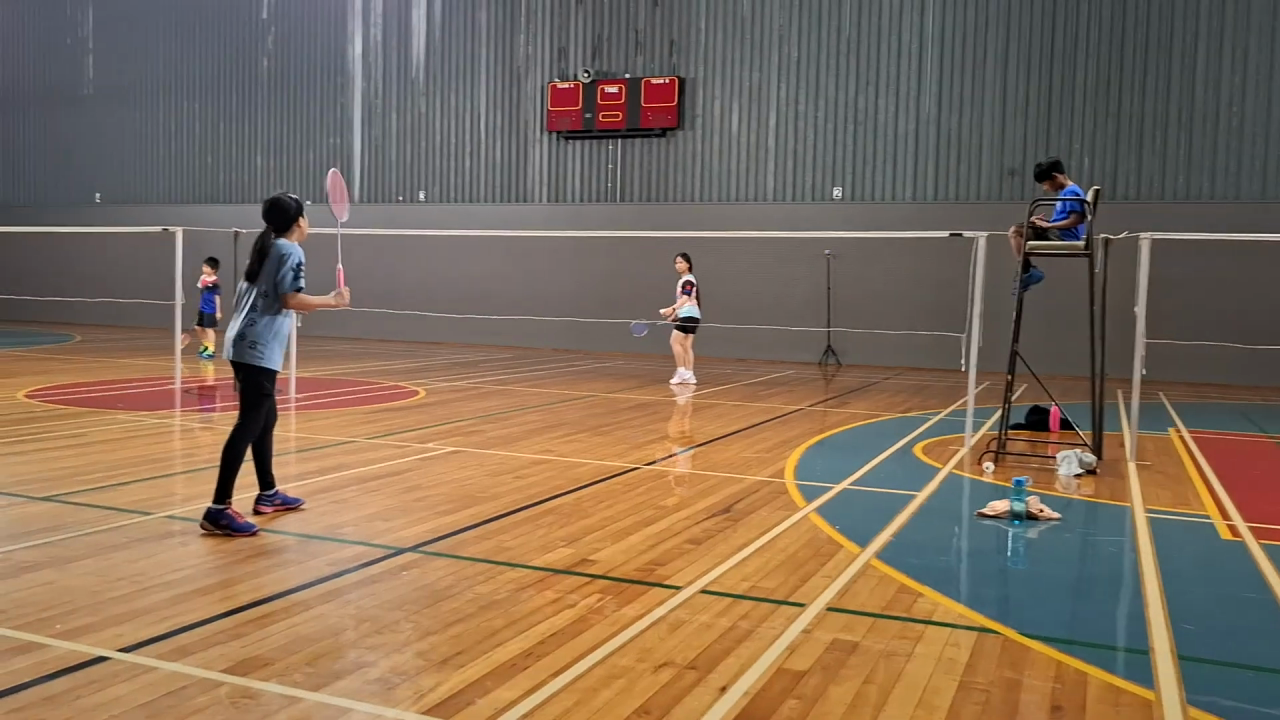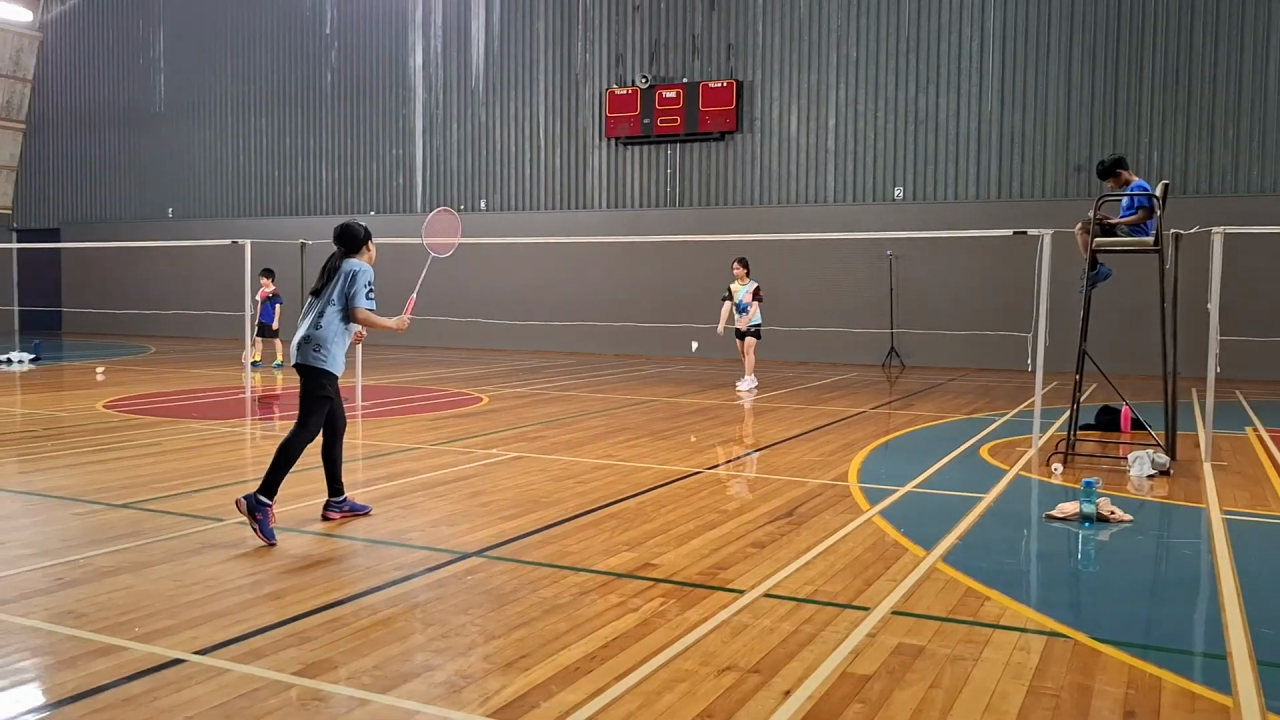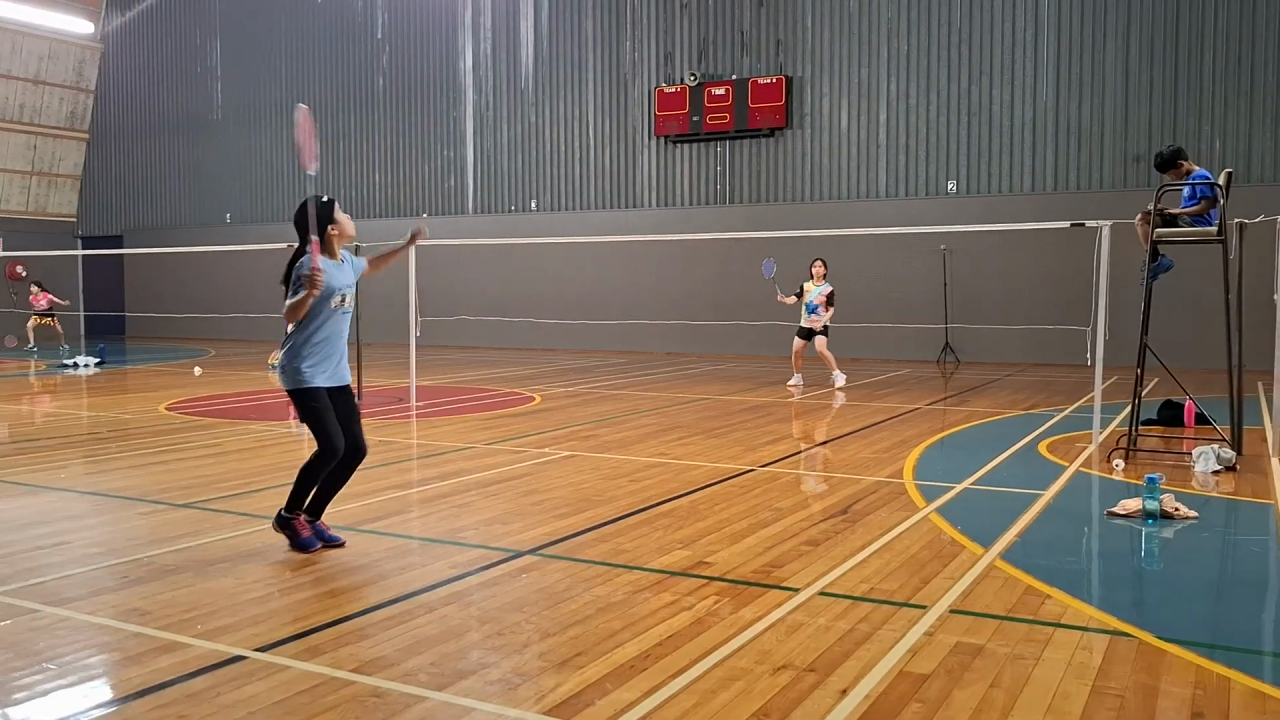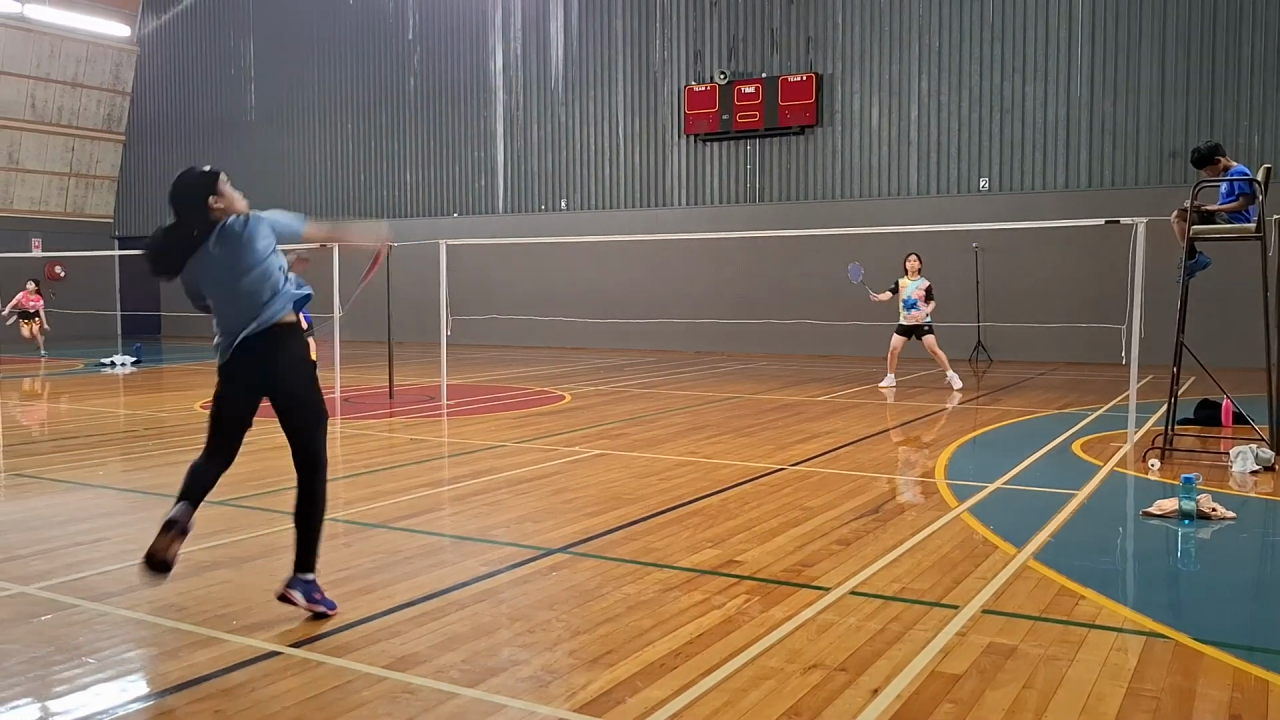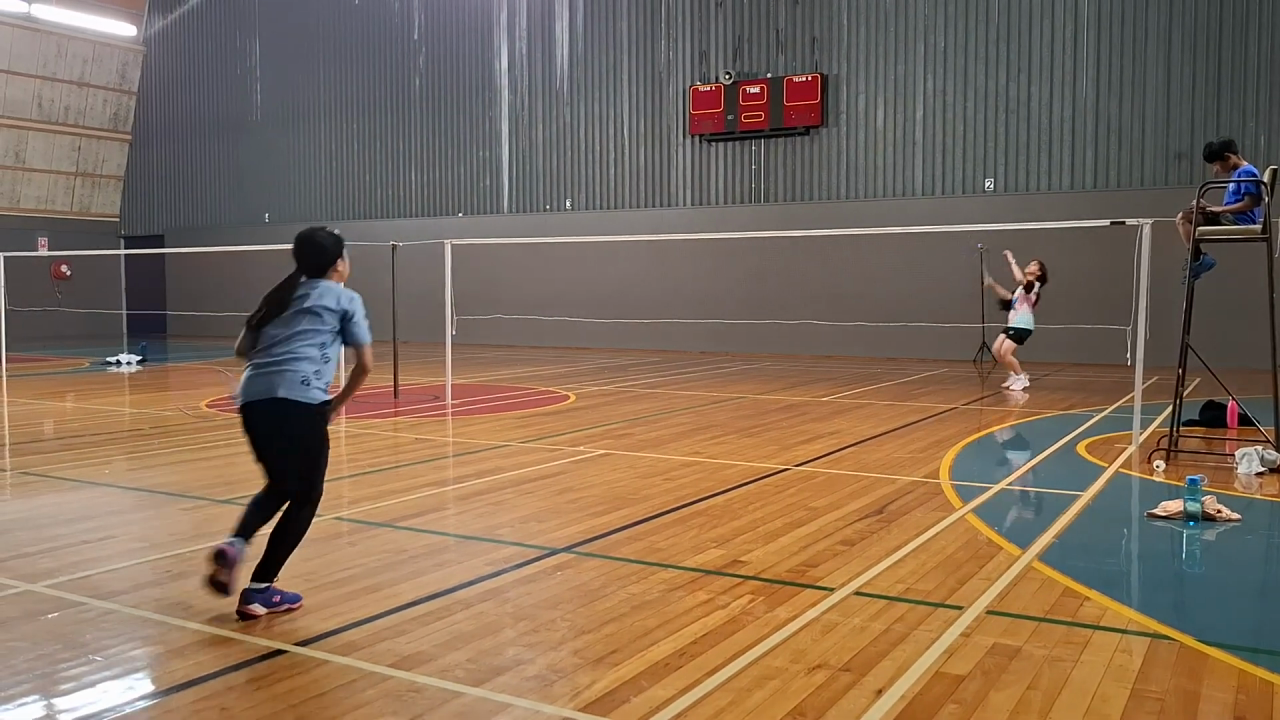
dt=0.7s
person 1, frame 1
left shoulder: (264, 249)
right shoulder: (290, 251)
left elbow: (265, 299)
right elbow: (289, 299)
left wrist: (287, 309)
right wrist: (331, 301)
left hip: (245, 344)
right hip: (258, 349)
left knee: (265, 419)
right knee: (249, 425)
left ankle: (268, 494)
right ankle: (219, 510)
person 1, frame 2
left shoulder: (336, 269)
right shoulder: (361, 269)
right elbow: (360, 314)
left wrist: (347, 335)
right wrist: (393, 323)
left hip: (312, 352)
right hip: (321, 355)
left knee: (336, 425)
right knee: (307, 428)
left ankle: (336, 501)
right ankle: (260, 500)
person 1, frame 3
left shoulder: (344, 261)
right shoulder: (309, 266)
left elbow: (368, 267)
right elbow: (290, 314)
left wrist: (405, 246)
right wrist: (309, 293)
left hip: (335, 373)
right hip: (305, 374)
left knee: (355, 450)
right knee: (332, 448)
left ankle: (310, 521)
right ankle: (290, 514)
person 1, frame 4
left shoulder: (192, 265)
right shoulder: (254, 224)
right elbow: (312, 231)
left hip: (234, 363)
right hip: (278, 349)
left knee: (215, 456)
right knee: (311, 463)
left ankle: (179, 516)
right ankle: (303, 578)
person 1, frame 5
left shoulder: (280, 297)
right shoulder: (346, 300)
left elbow: (243, 348)
right elbow: (364, 363)
right wrist: (339, 400)
left hip: (253, 397)
right hip: (300, 397)
left knee: (281, 487)
right knee: (306, 495)
left ankle: (232, 546)
right ankle: (258, 589)
